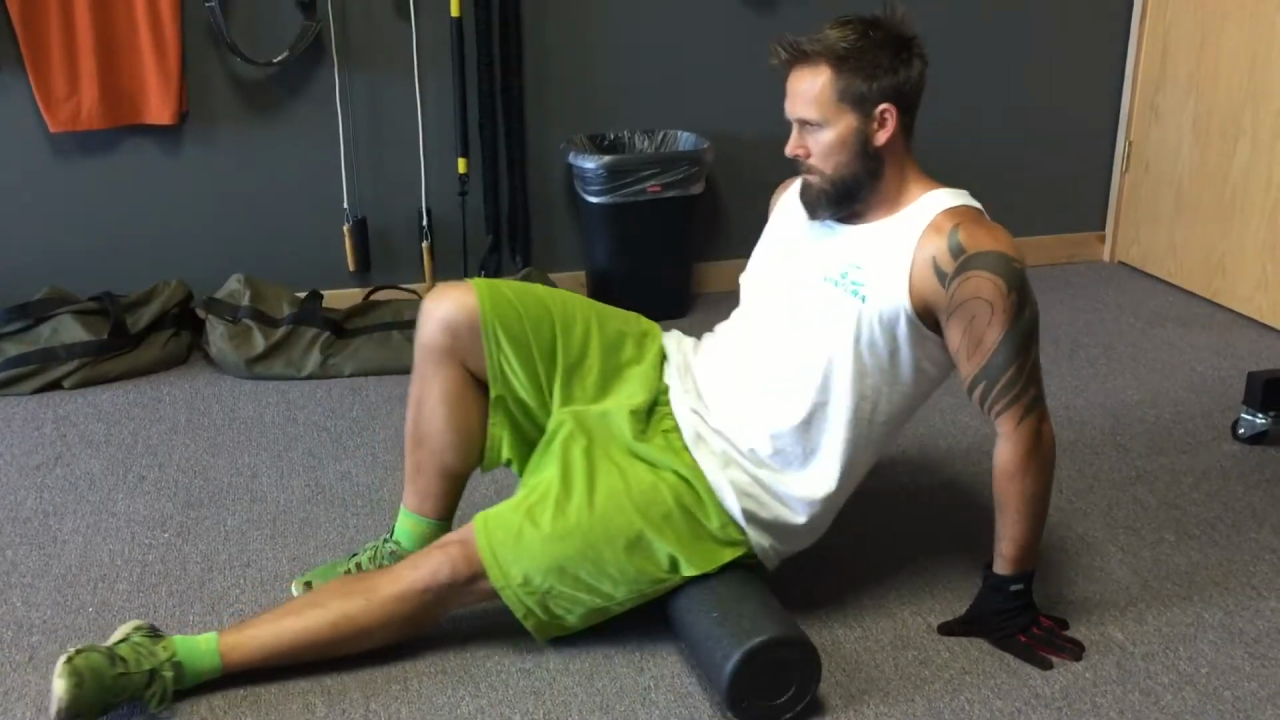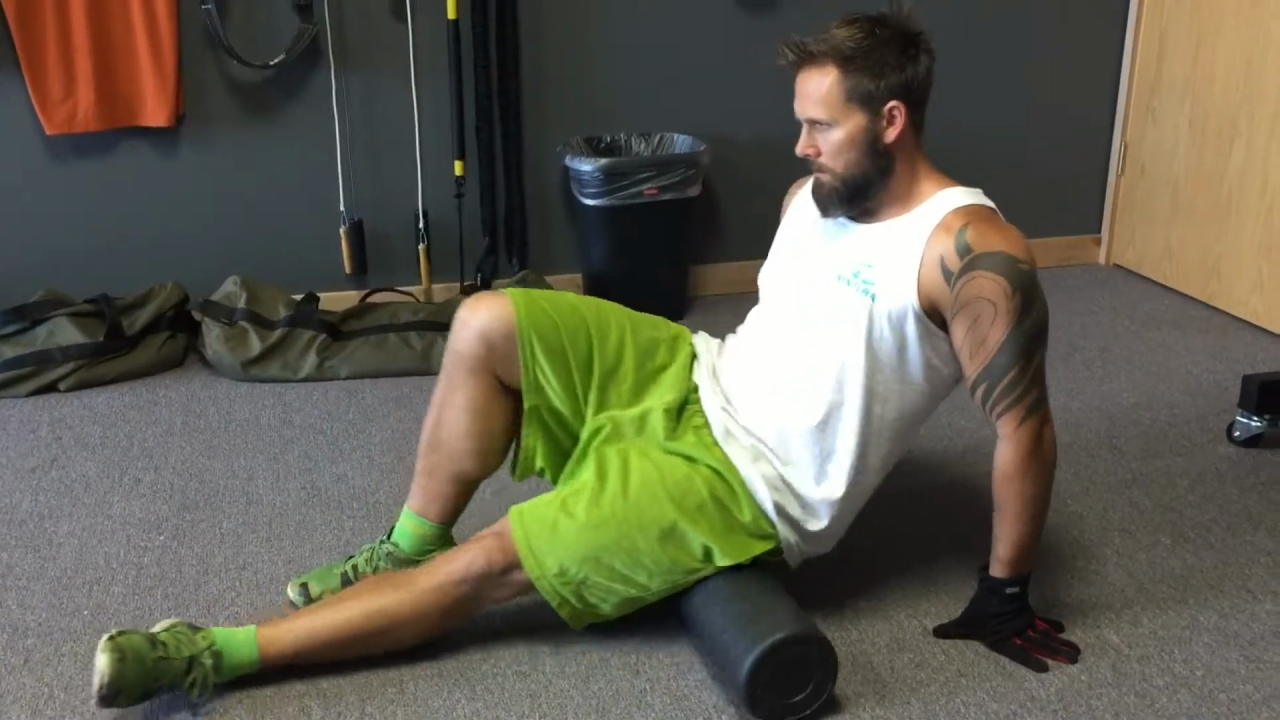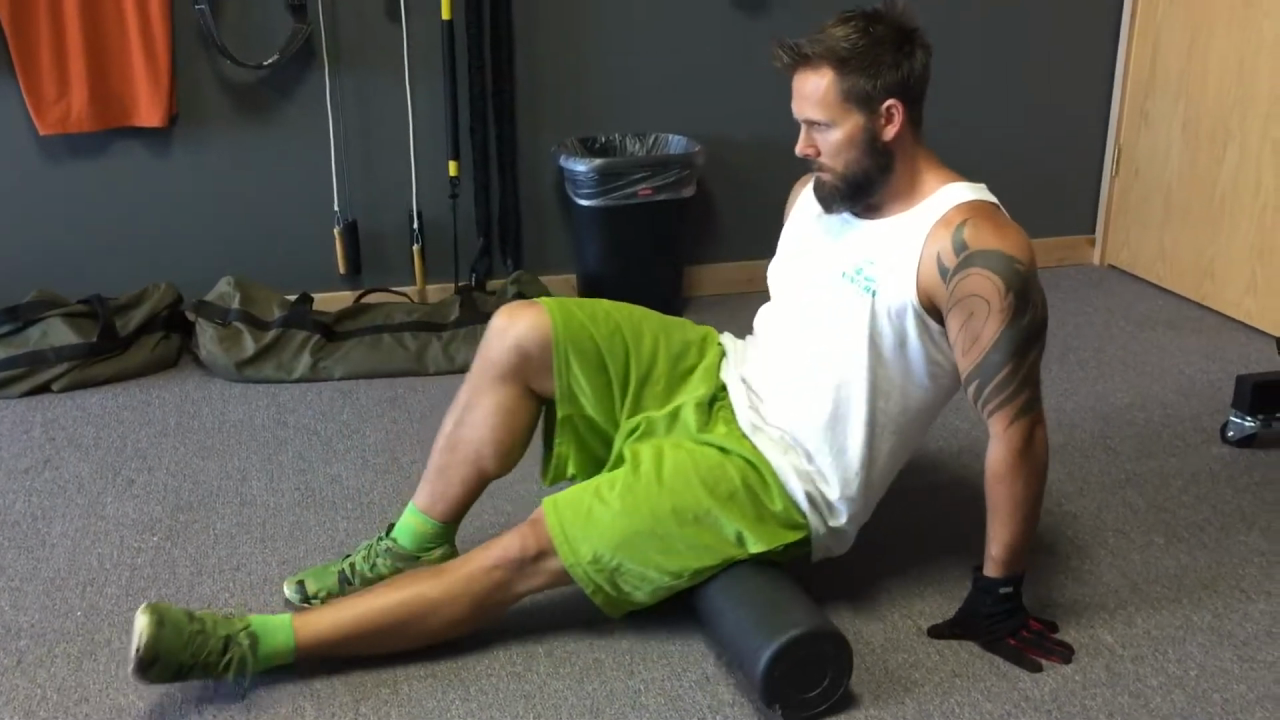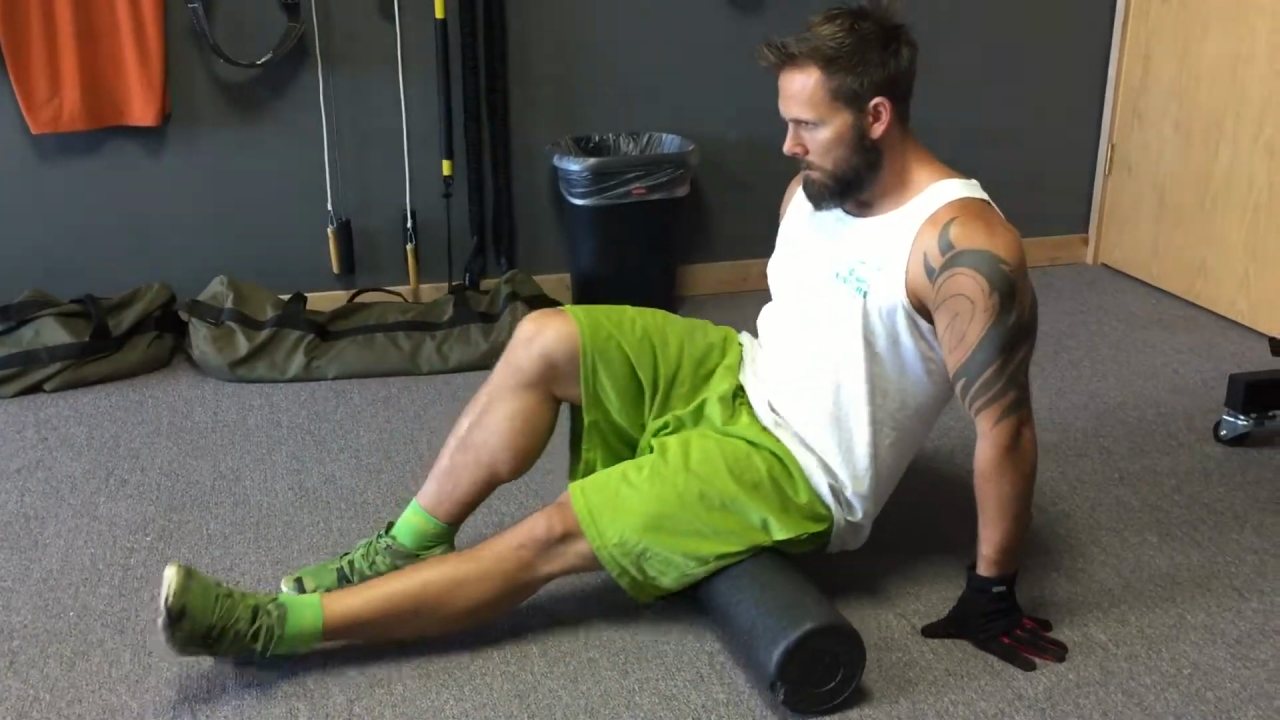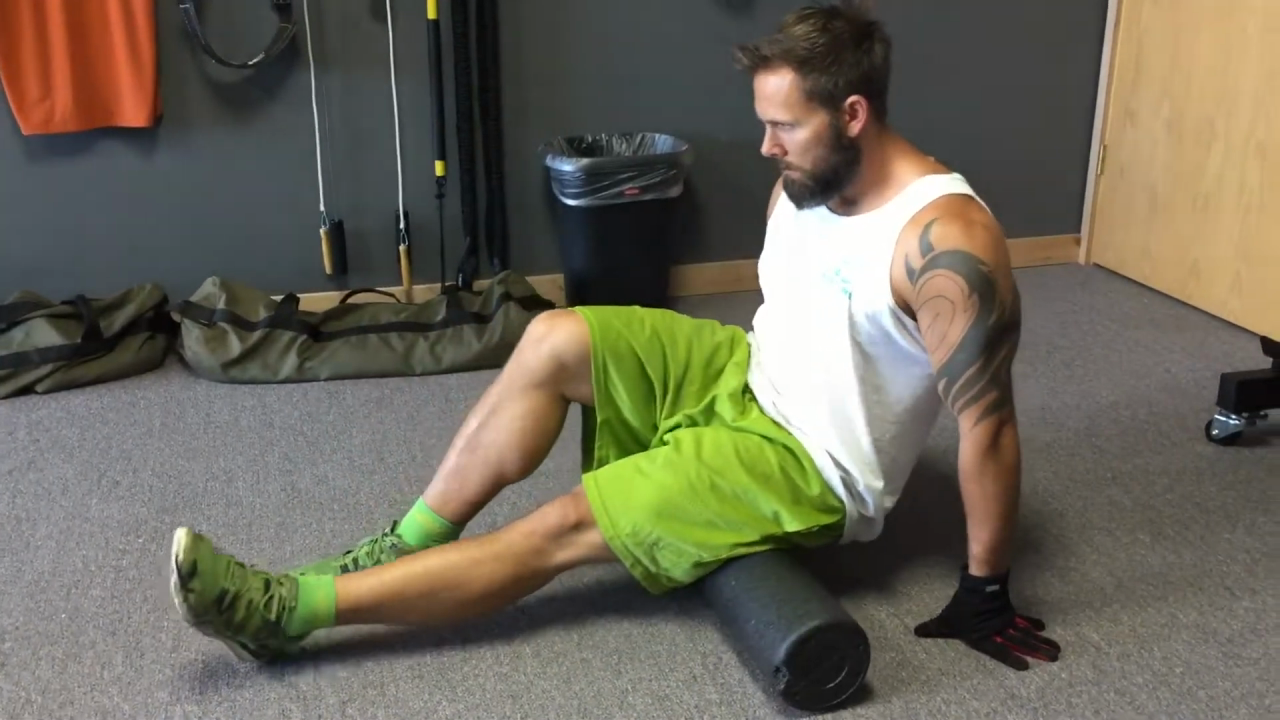
dt=0.2s
person 1, frame 1
left shoulder: (958, 252)
right shoulder: (802, 197)
left elbow: (1022, 424)
left wrist: (1009, 593)
left hip: (717, 487)
right hip: (670, 381)
left knee: (460, 570)
right knee: (455, 316)
right ankle: (406, 542)
person 1, frame 2
left shoulder: (969, 249)
right shoulder: (814, 197)
left elbow: (1024, 428)
left wrist: (1004, 595)
left hip: (748, 485)
right hip: (700, 383)
left knee: (492, 562)
right knee: (489, 323)
left ankle: (218, 654)
right ankle: (406, 550)
person 1, frame 3
left shoulder: (969, 246)
right shoulder: (819, 192)
left elbow: (1016, 426)
left wrist: (999, 596)
left hip: (777, 479)
right hip: (722, 383)
left knee: (526, 554)
right knee: (521, 333)
left ankle: (251, 643)
right ankle: (407, 550)
person 1, frame 4
left shoulder: (961, 243)
right shoulder: (814, 187)
left elbow: (1004, 426)
left wrist: (992, 595)
left hip: (800, 473)
right hip: (741, 381)
left knee: (553, 538)
right knee: (546, 342)
left ankle: (283, 624)
right ankle: (407, 547)
person 1, frame 5
left shoulder: (943, 241)
right shoulder: (803, 183)
left elbow: (988, 426)
left wrist: (985, 595)
left hip: (811, 469)
right hip: (749, 379)
left knee: (566, 529)
right knee: (556, 343)
left ankle: (291, 608)
right ankle: (412, 543)
